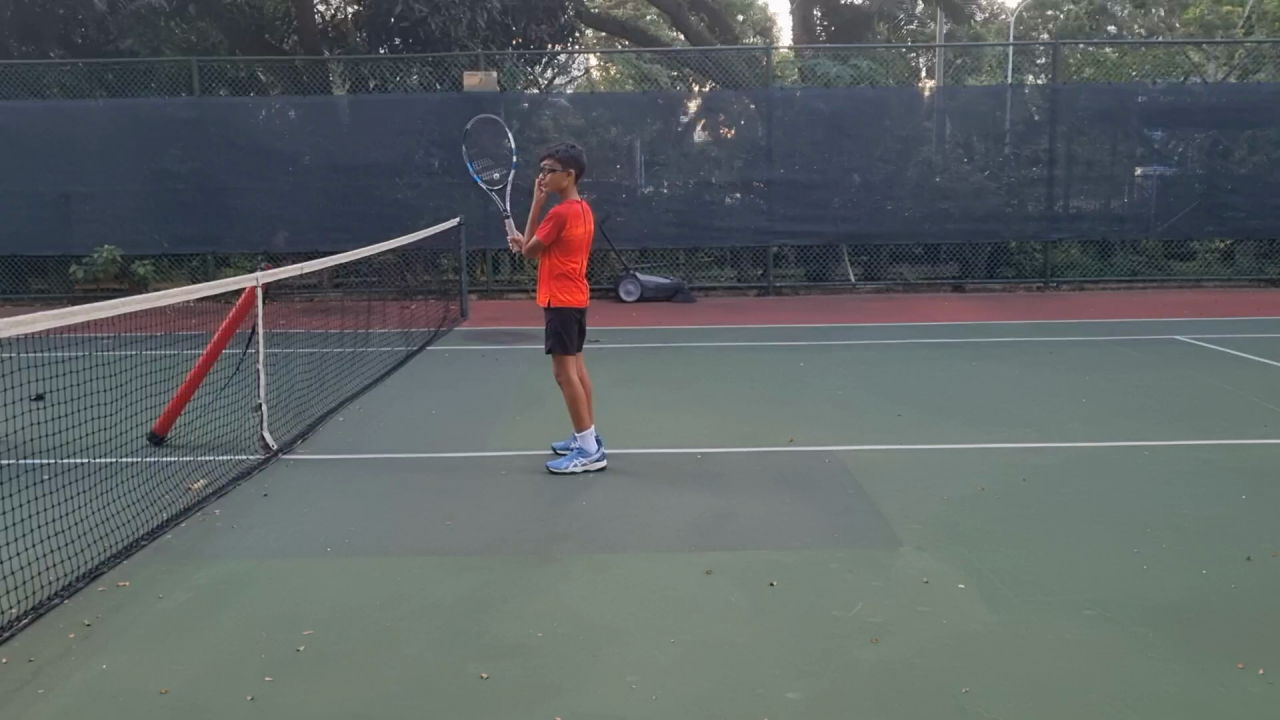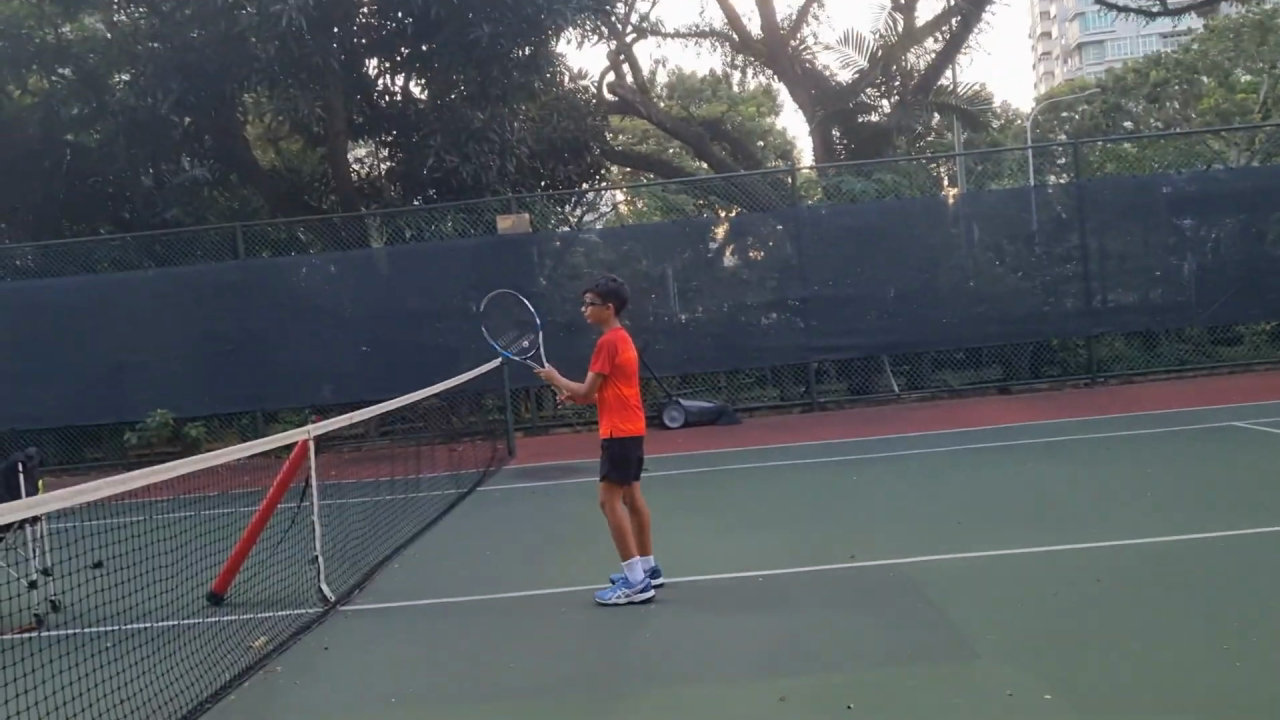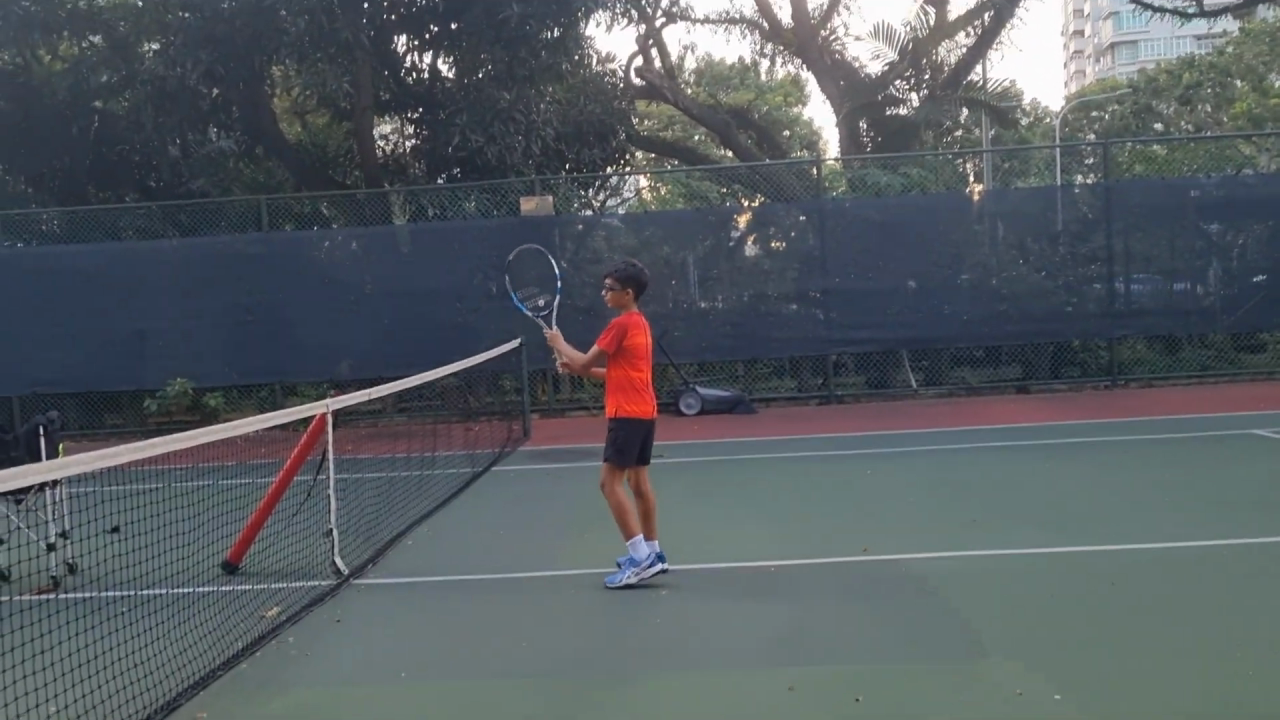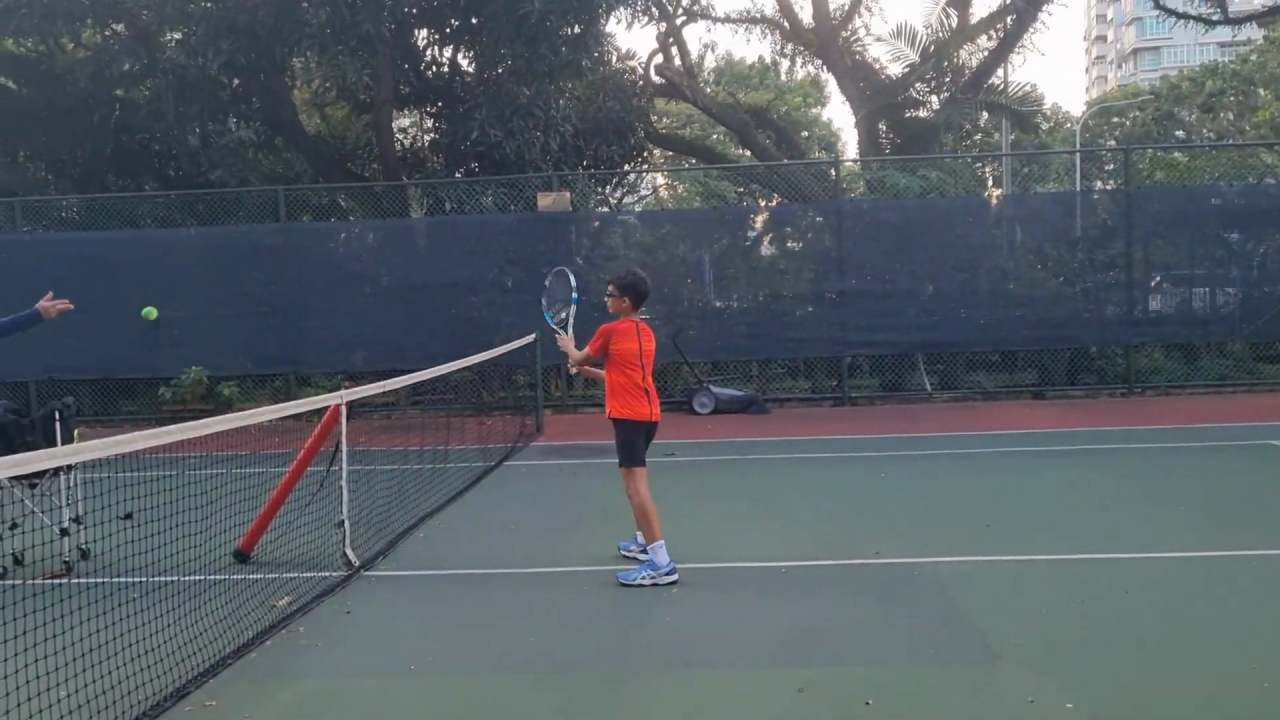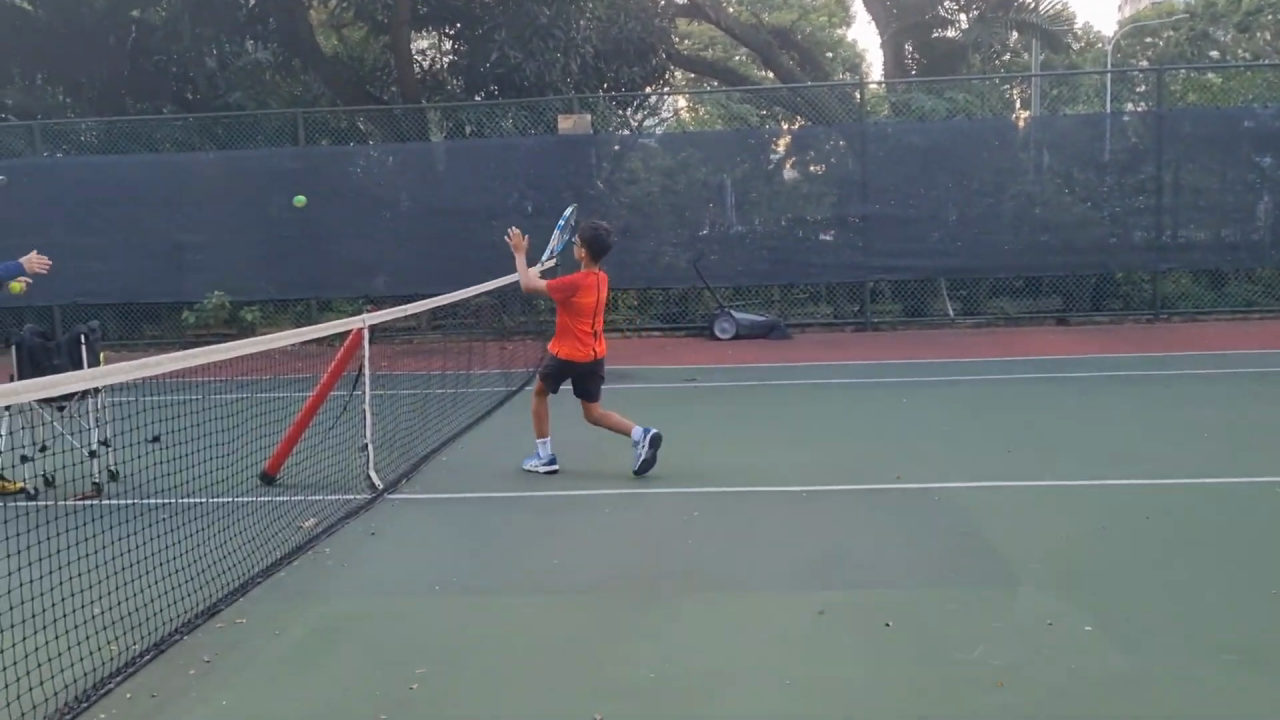
dt=0.7s
person 1, frame 1
left shoulder: (559, 213)
right shoulder: (582, 210)
left elbow: (528, 251)
left wrist: (536, 203)
right wrist: (525, 242)
left hip: (560, 300)
right hip: (576, 298)
left knee: (564, 372)
right knee: (576, 367)
left ankle: (589, 451)
right ankle: (588, 438)
person 1, frame 2
left shoulder: (607, 342)
right shoulder: (622, 339)
left elbow: (587, 392)
left wrist: (556, 379)
right wrist: (576, 396)
left hip: (619, 431)
right hip: (631, 429)
left knee: (610, 502)
right knee: (631, 497)
left ankle: (635, 581)
right ankle: (647, 567)
person 1, frame 3
left shoulder: (620, 325)
right shoulder: (639, 324)
left elbow: (585, 363)
left wrist: (559, 344)
right wrist: (577, 367)
left hip: (628, 414)
right hip: (643, 412)
left knee: (610, 483)
right knee: (639, 481)
left ankle: (641, 557)
right ankle: (651, 552)
person 1, frame 4
left shoulder: (609, 331)
right shoulder: (646, 332)
left elbow: (579, 359)
left wrist: (568, 345)
right wrist: (595, 373)
left hip: (628, 415)
right hip: (648, 413)
left knee: (636, 485)
right knee: (633, 476)
left ankle: (660, 563)
right ankle: (645, 541)
person 1, frame 5
left shoulder: (573, 282)
right shoulder: (601, 279)
left elbow: (531, 284)
left wrist: (519, 252)
right wrist: (541, 279)
left hip: (568, 353)
right hip: (595, 353)
left knee: (540, 392)
right knee: (594, 413)
left ankle: (544, 456)
right ankle: (641, 434)
